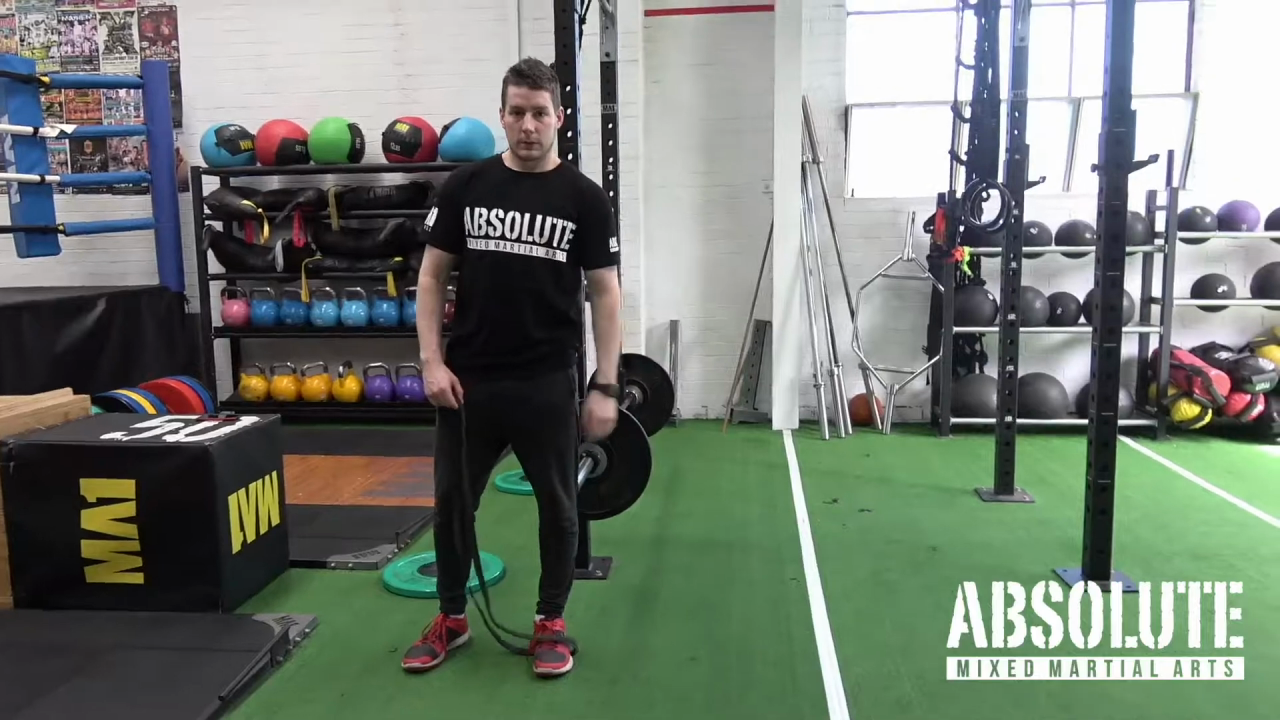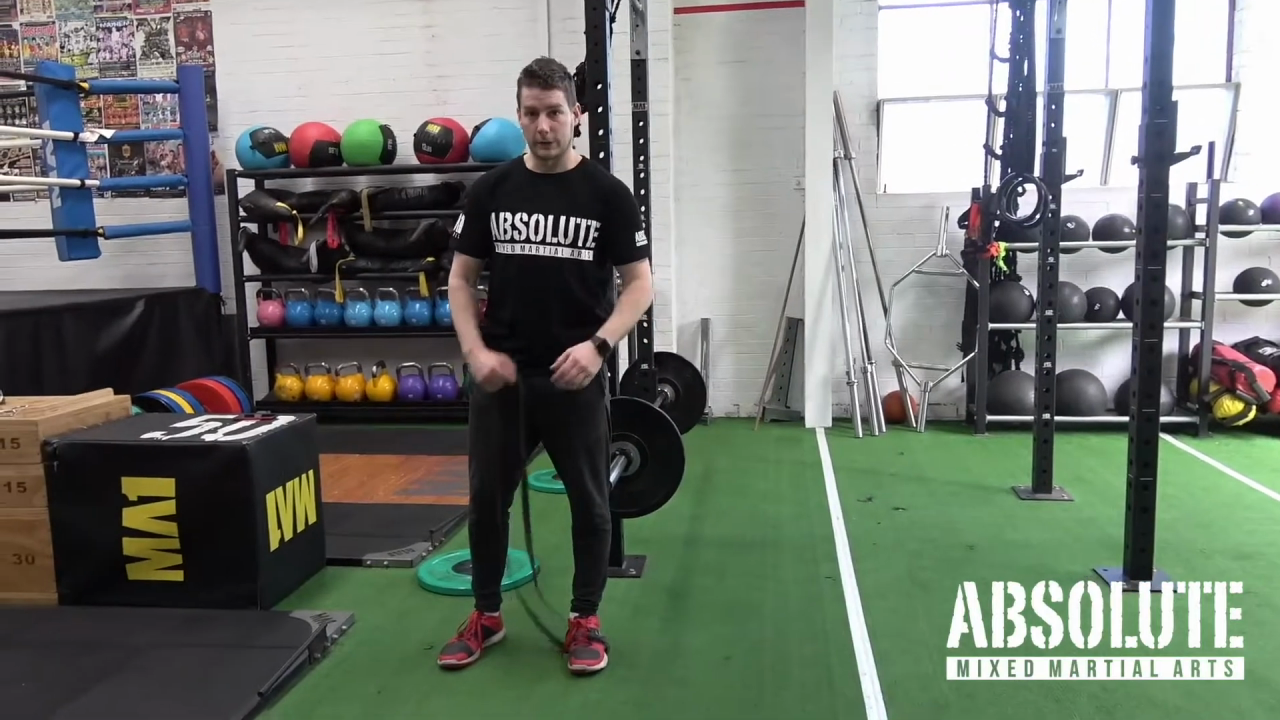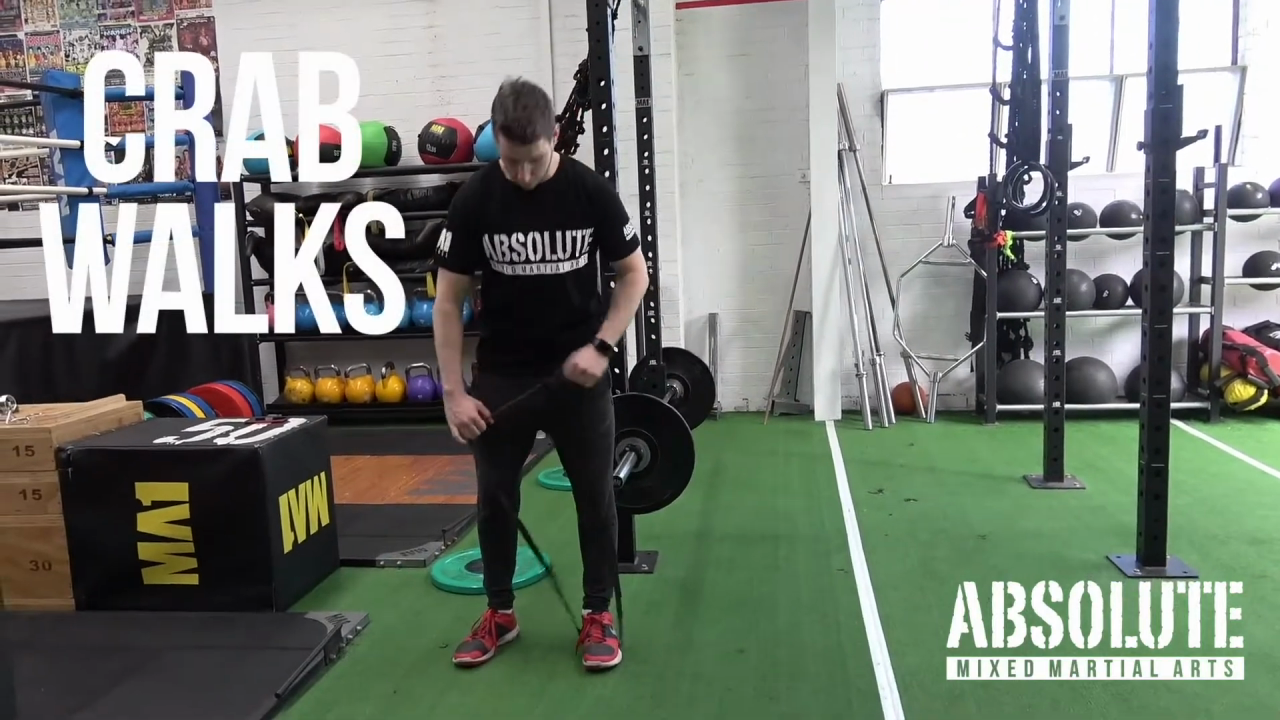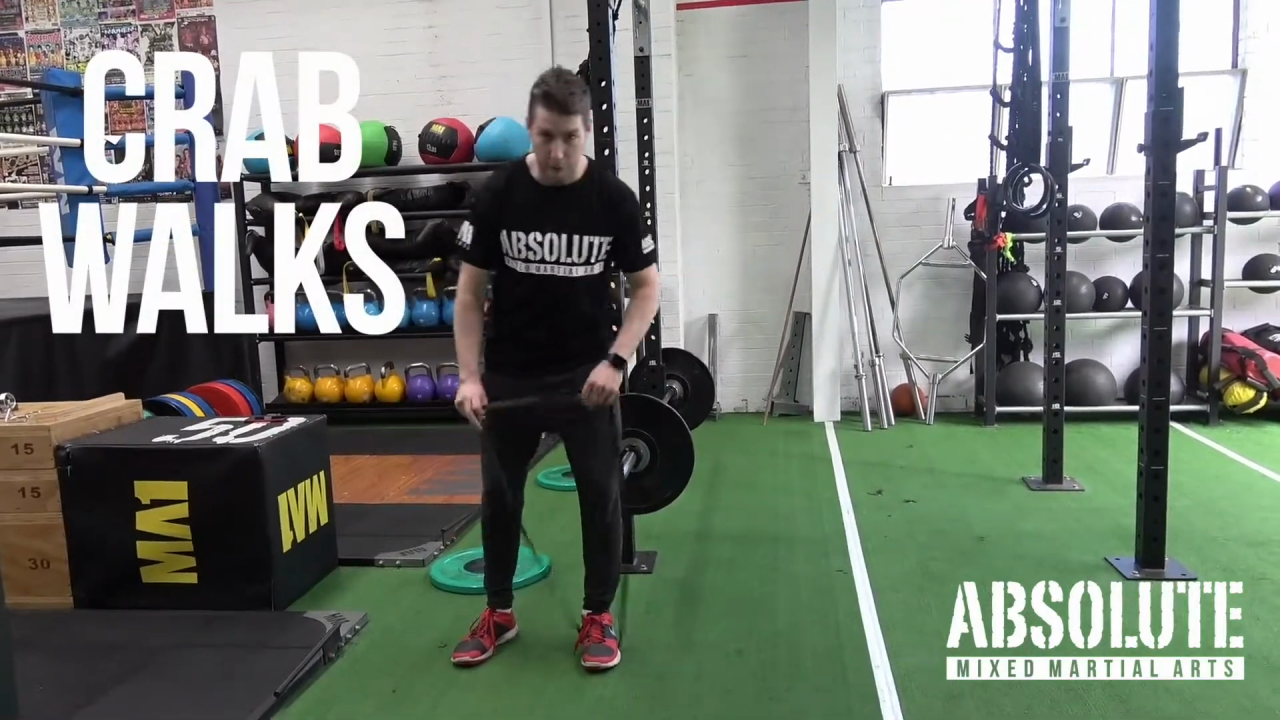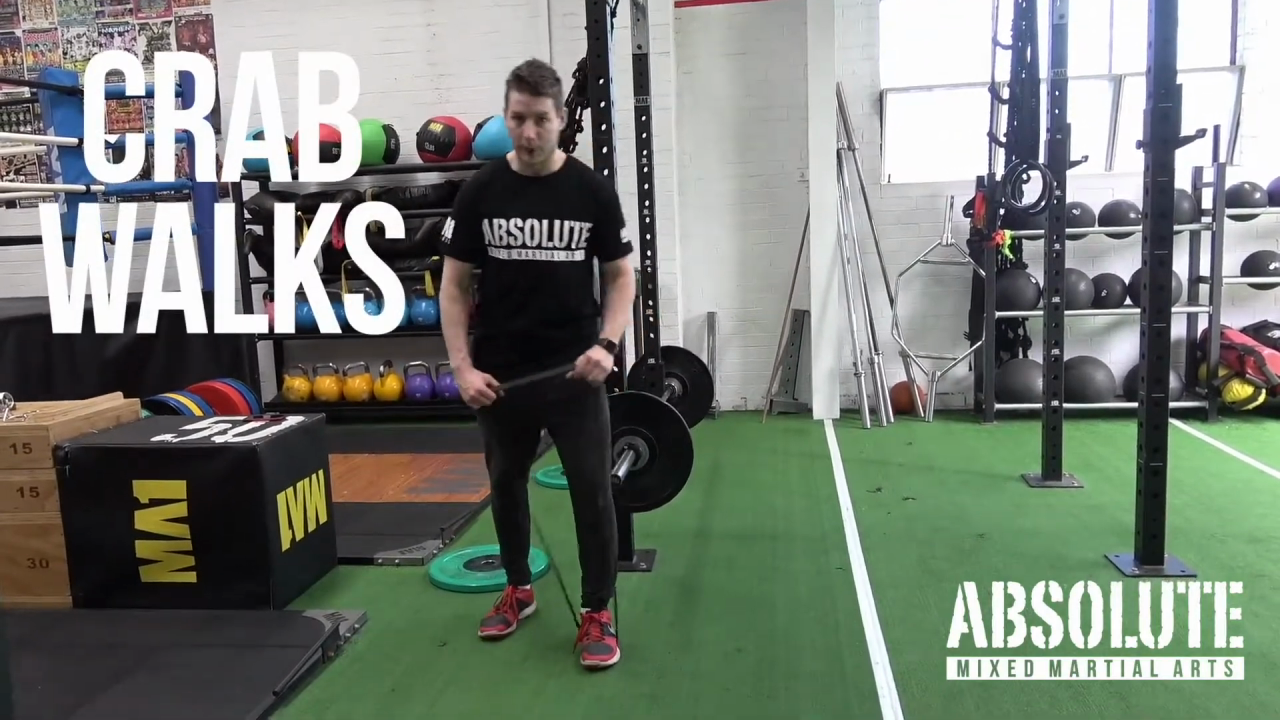
dt=1s
person 1, frame 1
left shoulder: (584, 197)
right shoulder: (465, 185)
left elbow: (605, 292)
right elbow: (432, 275)
left wrist: (605, 385)
right wrist: (432, 361)
left hip: (547, 383)
right hip: (469, 379)
left knee: (556, 505)
right knee: (452, 501)
left ankle: (550, 621)
right ankle: (450, 619)
person 1, frame 2
left shoulder: (606, 193)
right shoulder: (490, 189)
left elbow: (639, 282)
right elbow: (461, 278)
left wrist: (598, 345)
right wrist: (475, 349)
left hip: (576, 381)
right hip: (501, 378)
left knee: (588, 502)
right knee: (487, 498)
left ankle: (584, 618)
right ankle: (486, 616)
person 1, frame 3
left shoulder: (591, 191)
right shoulder: (474, 200)
left elbow: (633, 274)
right elbow: (448, 298)
left wrist: (601, 346)
right wrist: (453, 390)
left hip: (578, 373)
right hip: (501, 377)
left knee: (595, 497)
right knee: (495, 498)
left ankle: (598, 615)
right ankle: (499, 614)
person 1, frame 4
left shoulder: (614, 198)
right shoulder: (497, 195)
left elbow: (646, 286)
right elbow: (470, 291)
left wrist: (615, 360)
right wrist: (468, 375)
left hip: (586, 377)
right hip: (509, 376)
left knee: (601, 496)
right knee: (500, 497)
left ankle: (598, 616)
right ankle: (499, 613)
person 1, frame 5
left shoulder: (592, 190)
right shoulder: (480, 192)
left elbow: (621, 275)
right elbow: (453, 285)
left wrist: (606, 344)
right wrist: (462, 366)
left hip: (574, 372)
right hip: (500, 373)
left knee: (592, 491)
right knee: (505, 485)
left ankle: (597, 612)
right ankle: (518, 589)
